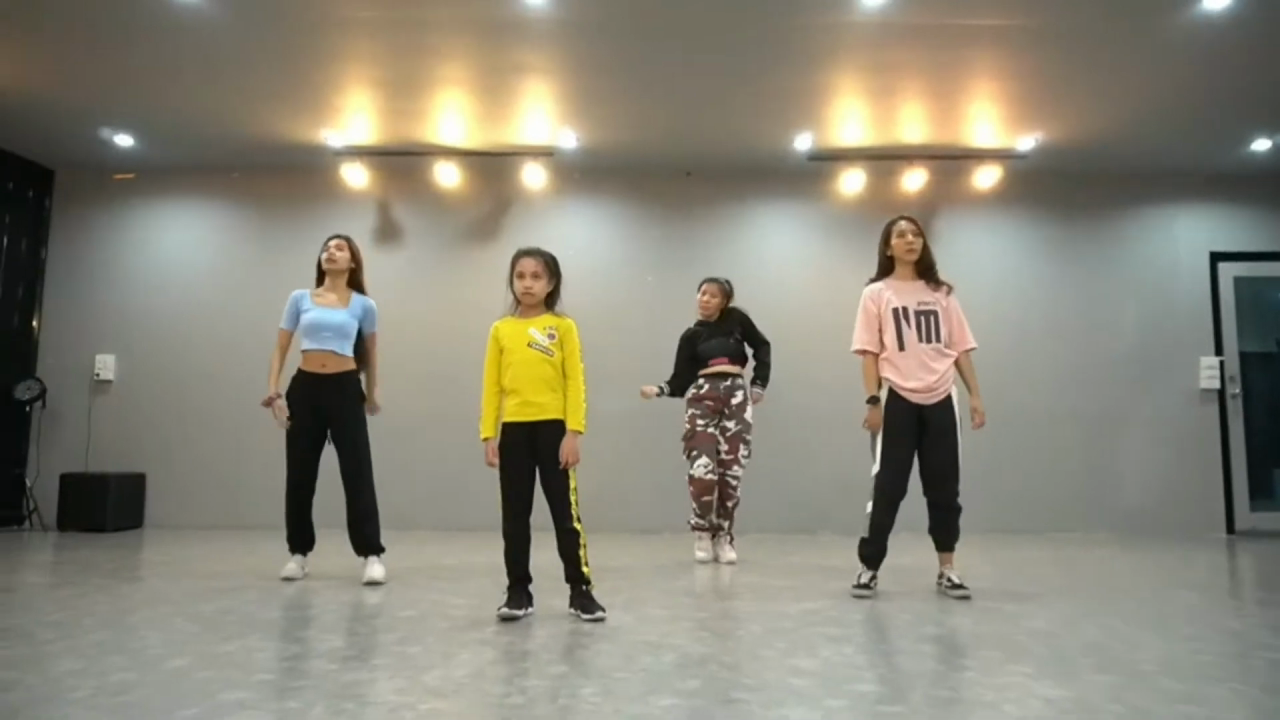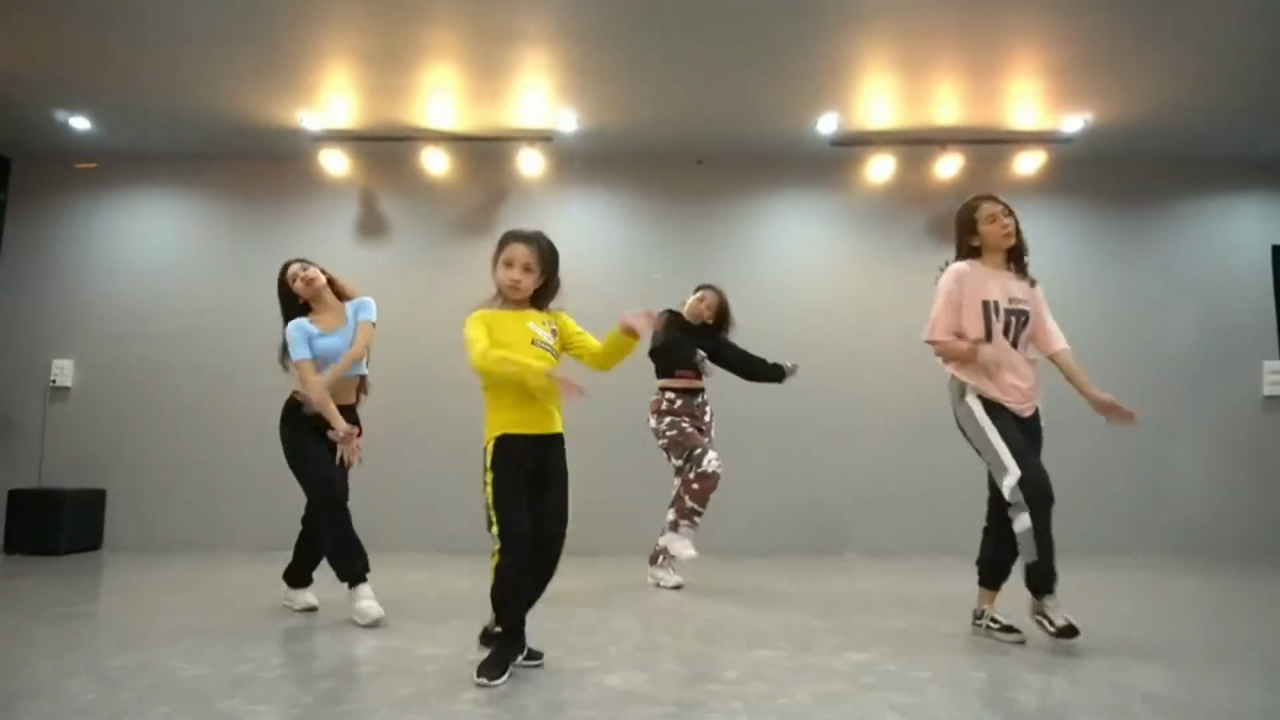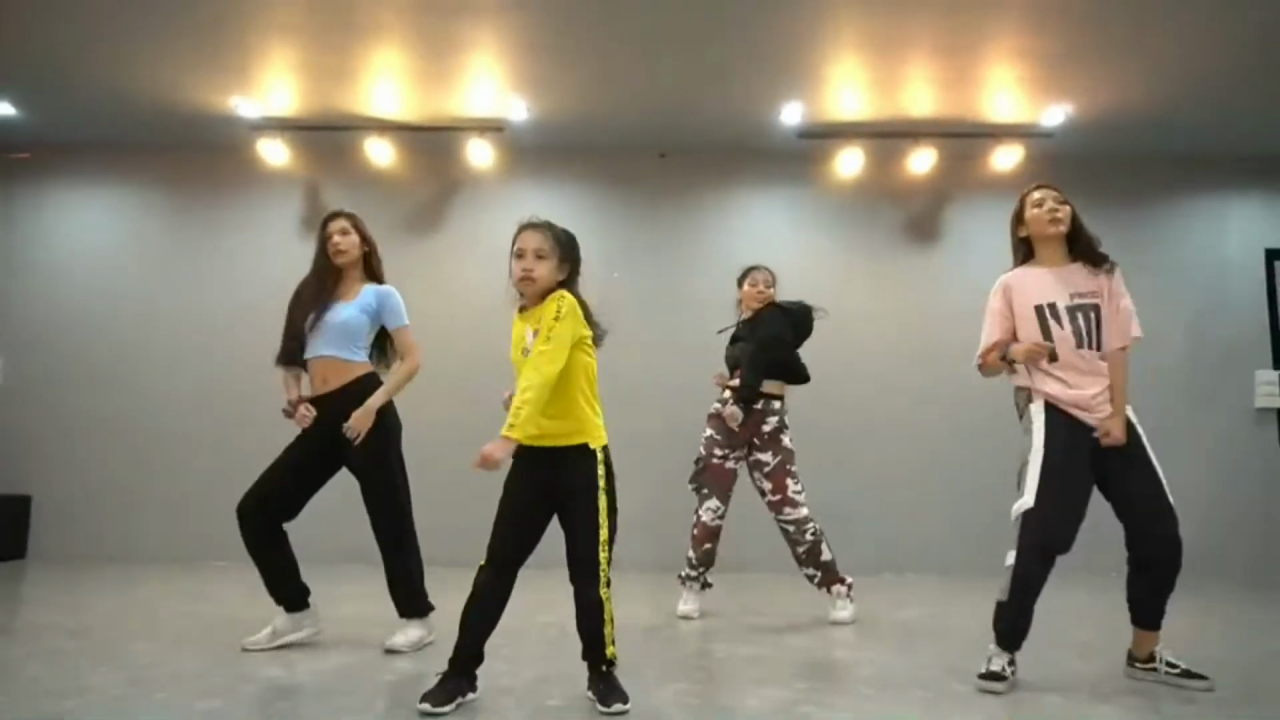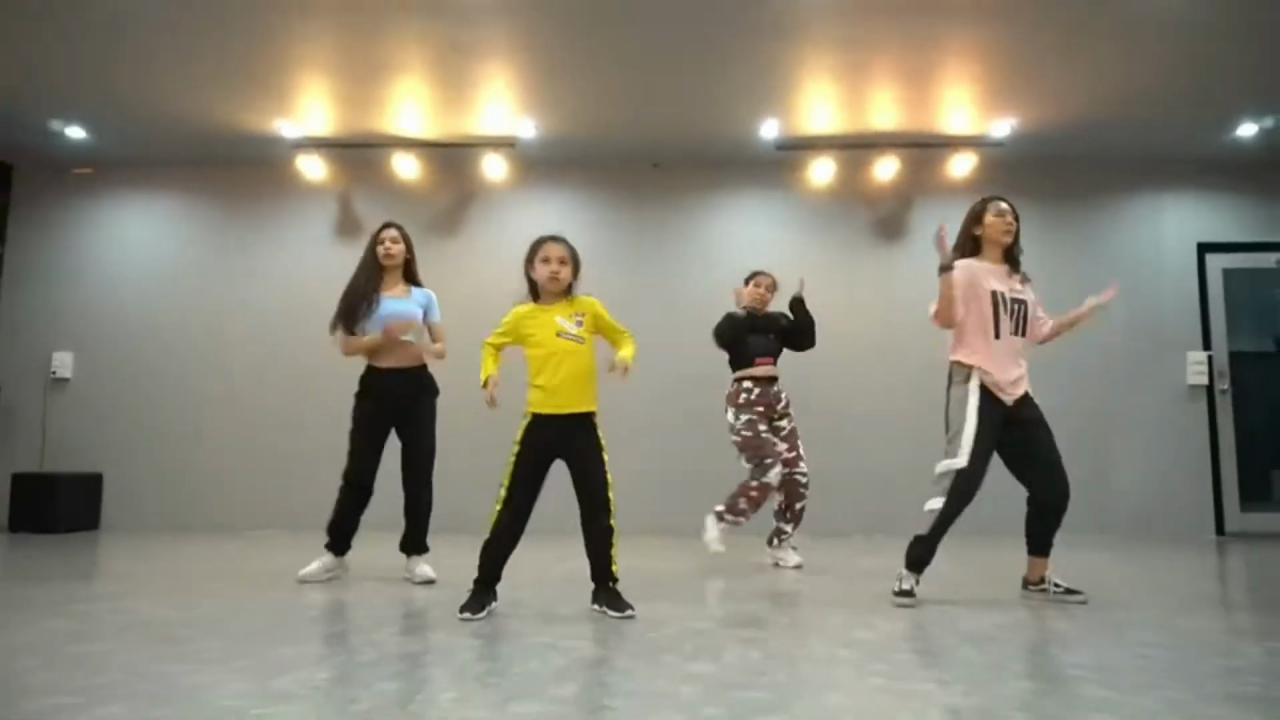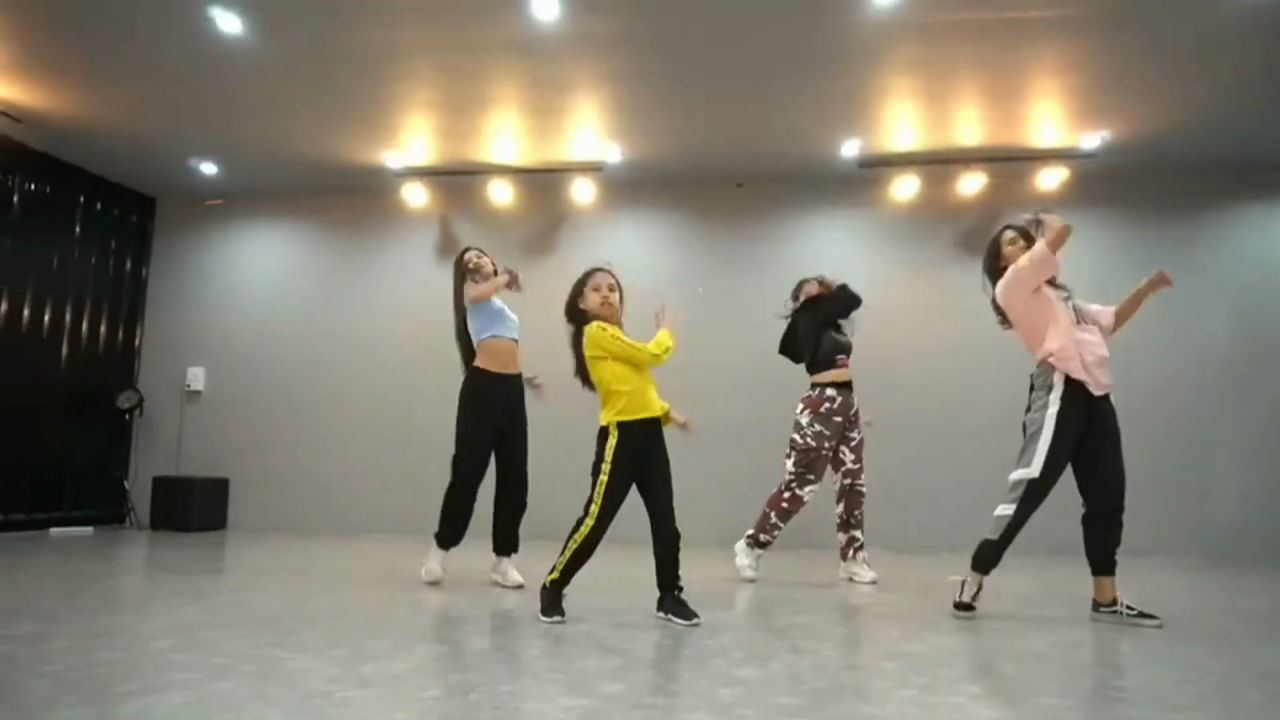
dt=1s
person 1, frame 1
left shoulder: (942, 293)
right shoulder: (876, 293)
left elbow: (960, 348)
right elbow: (869, 353)
left wrist: (975, 395)
right wrist: (872, 401)
left hip: (940, 399)
right hip: (898, 399)
left knee: (944, 485)
right knee: (889, 485)
left ankle: (946, 569)
right ankle: (868, 567)
person 1, frame 2
left shoulder: (1026, 285)
right shoulder: (960, 275)
left elbow: (1053, 345)
right elbow: (938, 342)
left wrist: (1092, 395)
right wrist: (973, 350)
left hip: (1024, 406)
right hip: (977, 398)
left knee: (1009, 503)
right knee: (1031, 485)
left ankle: (985, 608)
right ankle: (1044, 598)
person 1, frame 3
left shoulder: (1104, 274)
right shoulder: (1012, 285)
left elbow: (1119, 348)
right elbow: (987, 360)
left wrist: (1117, 416)
right wrist: (1015, 355)
left hip: (1111, 414)
right hip: (1053, 411)
left knee: (1158, 531)
right knee: (1042, 529)
person 1, frame 4
left shoulder: (1020, 279)
right shoulder: (965, 270)
left elbow: (1040, 332)
right elbow: (945, 320)
left wrist: (1087, 310)
right wrist: (947, 265)
left hip: (1016, 392)
right hip: (973, 385)
left knee: (1052, 484)
right knee: (960, 480)
left ankle: (1037, 578)
right ankle: (911, 572)
person 1, frame 5
left shoulder: (1053, 290)
right shoulder: (1014, 283)
left elbow: (1110, 321)
right elbow: (1062, 229)
left wrist: (1147, 288)
right wrist: (1044, 228)
left hip: (1094, 394)
right hip: (1058, 388)
left knee: (1106, 498)
right knee: (1031, 484)
left ankle: (1106, 600)
right ankle: (974, 579)
person 2, frame 1
left shoulder: (563, 326)
right shoulder: (500, 330)
left elbow: (575, 383)
right elbow: (492, 387)
left wrist: (573, 433)
right wrist: (488, 435)
left hip: (552, 428)
right hip: (514, 430)
left knee: (566, 512)
right knee: (514, 514)
left ankle: (580, 590)
right ankle: (518, 591)
person 2, frame 2
left shoulder: (556, 321)
right shoulder: (483, 321)
left elbow: (600, 358)
right elbow: (484, 360)
left wrist: (627, 333)
right wrist: (547, 374)
left hip: (551, 443)
right hip: (508, 443)
left knee: (547, 546)
right knee: (512, 541)
left ankle: (505, 630)
right ankle: (506, 638)
person 2, frame 3
left shoulder: (563, 306)
right shoulder: (521, 319)
left elbow: (546, 371)
left wrist: (507, 436)
right wrist: (514, 430)
left hip: (581, 455)
right hip: (532, 457)
left knee: (590, 572)
right knee: (497, 566)
person 2, frame 4
left shoulder: (588, 308)
right shoulder: (522, 316)
left elbow: (624, 337)
right elbow: (491, 345)
left wrist: (624, 356)
right wrist: (489, 378)
left hip: (582, 422)
right hip: (539, 422)
left knee: (599, 508)
right knee: (512, 507)
left ankle: (605, 588)
right ankle: (484, 587)
person 2, frame 5
left shoulder: (621, 340)
right shoulder: (596, 332)
right elbow: (652, 355)
left wrist: (669, 413)
right wrist: (666, 332)
left hip: (650, 432)
right hip: (620, 432)
left knee: (665, 518)
right knee: (596, 517)
left ankle: (670, 596)
right ankle: (552, 588)
person 3, frame 1
left shoulder: (363, 305)
right shoulder: (300, 299)
left elbow: (369, 353)
right elbow: (280, 350)
left wrist: (370, 394)
right wrist: (273, 392)
left hip: (343, 389)
right hip: (305, 388)
left knee: (358, 472)
right knee: (300, 475)
left ankle: (371, 555)
right ankle: (299, 552)
person 3, frame 2
left shoulder: (361, 305)
right shoulder: (298, 327)
left elbow: (361, 349)
right elbow: (309, 383)
left wrist: (330, 374)
right wrist: (340, 429)
left hip: (345, 420)
right hip: (304, 423)
left knee: (324, 505)
right knee: (330, 495)
left ankle: (296, 582)
right ankle: (358, 585)
person 3, frame 3
left shoulder: (381, 295)
right shoulder: (312, 295)
left elbow: (411, 360)
right elbow: (291, 360)
left wrist: (373, 406)
right wrist: (295, 402)
left hip: (363, 413)
right hip: (322, 418)
left knee: (390, 518)
right knee: (256, 510)
left ankle: (417, 618)
person 3, frame 4
left shoulder: (424, 296)
right shoulder: (363, 293)
left elbow: (441, 347)
right elbow: (348, 345)
left wrist: (426, 347)
right wrist: (385, 336)
left hip: (417, 385)
right hip: (375, 385)
left knee: (418, 475)
right knee: (359, 474)
left ankle: (415, 556)
right ankle: (335, 554)
person 3, frame 5
left shoulder: (501, 305)
right shoulder: (472, 291)
right elbow: (479, 292)
left wrist: (524, 377)
right wrist: (505, 279)
left hip: (509, 392)
right hip: (482, 388)
left knee: (514, 479)
right knee: (467, 473)
left ankle: (503, 559)
right ankle: (441, 548)
person 4, frame 1
left shoulder: (736, 319)
right shoulder: (691, 335)
left elbow: (762, 347)
right elbow: (682, 378)
left wrist: (759, 383)
right wrist: (659, 390)
left hip: (736, 396)
right hip: (703, 397)
left knee: (732, 470)
right knee: (701, 467)
left ankle: (723, 537)
right ankle: (703, 534)
person 4, frame 2
left shoulder: (712, 336)
right shoulder: (671, 322)
left elbow: (745, 363)
right elbow: (663, 347)
left wrist: (781, 371)
right wrist: (696, 358)
left hip: (699, 408)
right hip: (668, 408)
left knee: (692, 483)
right knee: (707, 465)
left ankle: (661, 561)
right ankle: (677, 531)
person 4, frame 3
left shoulder: (777, 318)
right shoulder: (741, 331)
left elbow: (764, 360)
left wrist: (742, 404)
right wrist: (731, 381)
left hip: (767, 419)
right hip: (726, 415)
left knee: (791, 508)
right knee: (710, 505)
right ankle: (692, 587)
person 4, frame 4
left shoulder: (775, 321)
right shoulder: (736, 321)
left elbow: (803, 340)
right elbow: (724, 337)
left wrist: (797, 302)
right wrist: (741, 311)
left hip: (776, 399)
right hip: (746, 401)
left knee: (796, 474)
right knee: (768, 472)
left ankle: (780, 544)
right ankle: (721, 519)
person 4, frame 5
left shoulder: (824, 323)
right shoulder: (810, 315)
right elbow: (850, 300)
right wrist: (832, 288)
left hip: (846, 407)
right hip: (820, 408)
left knee: (852, 485)
right knee: (800, 484)
left ankle: (853, 559)
right ankle: (750, 547)
